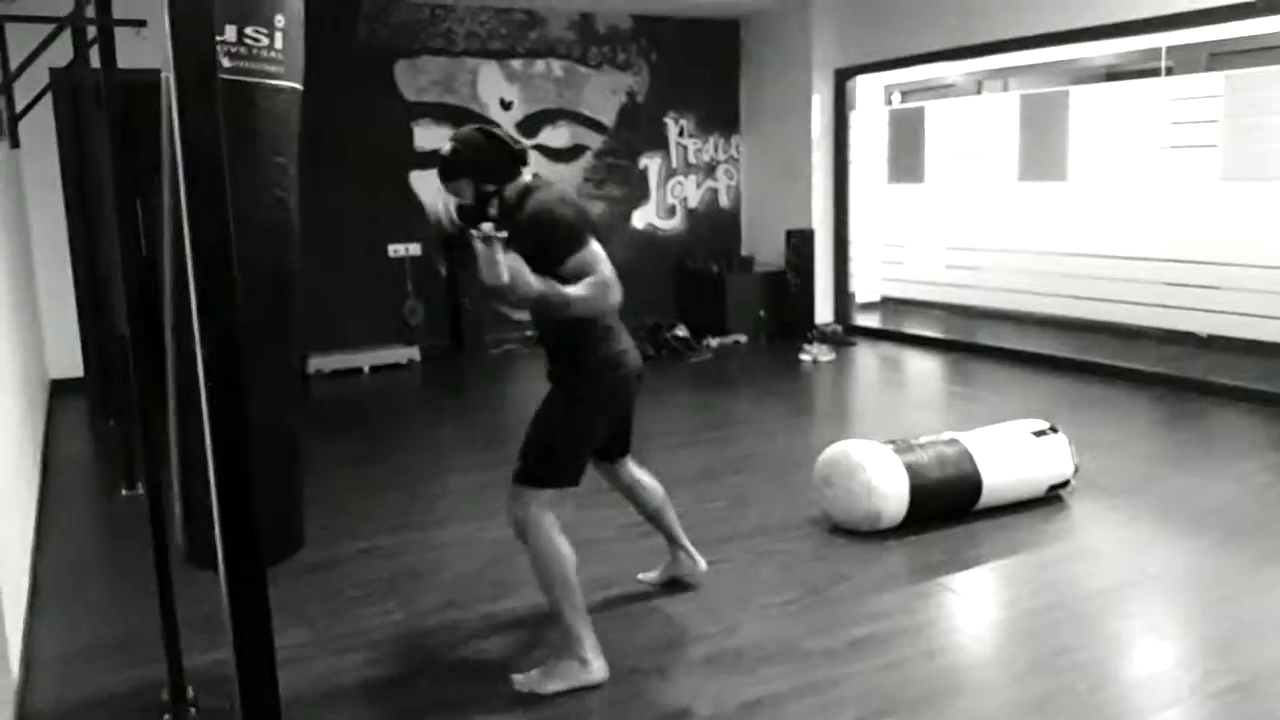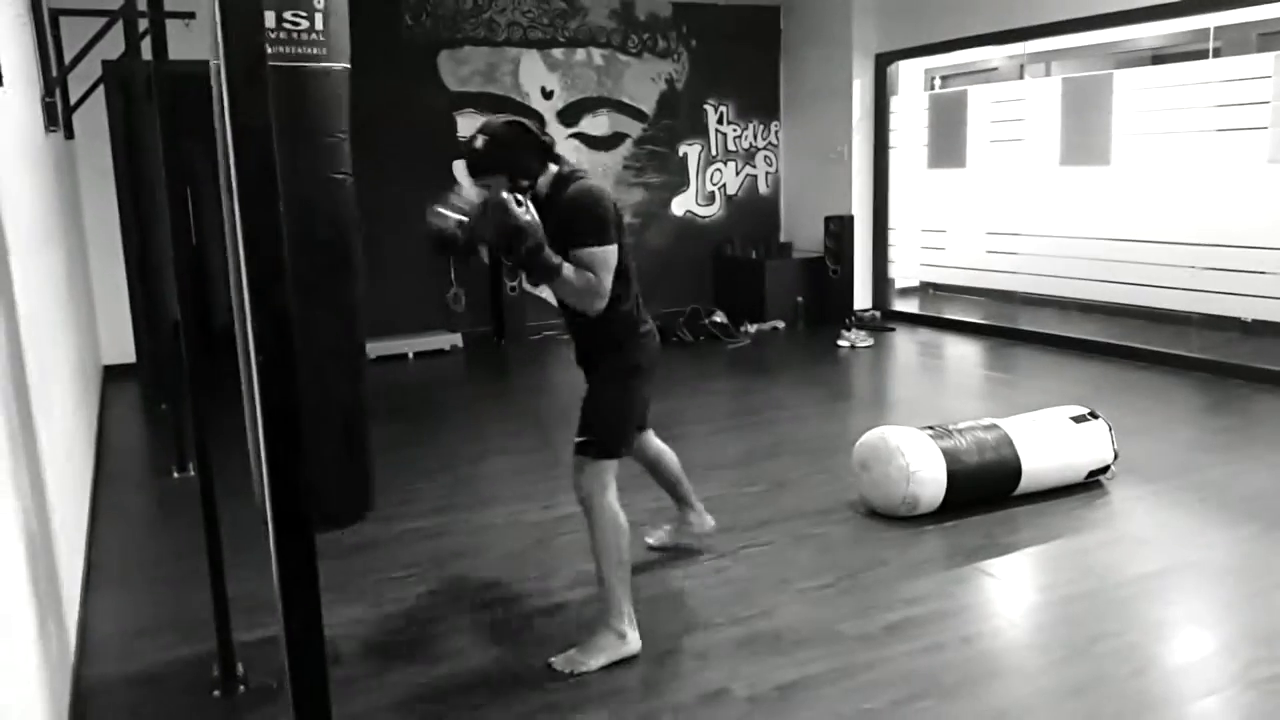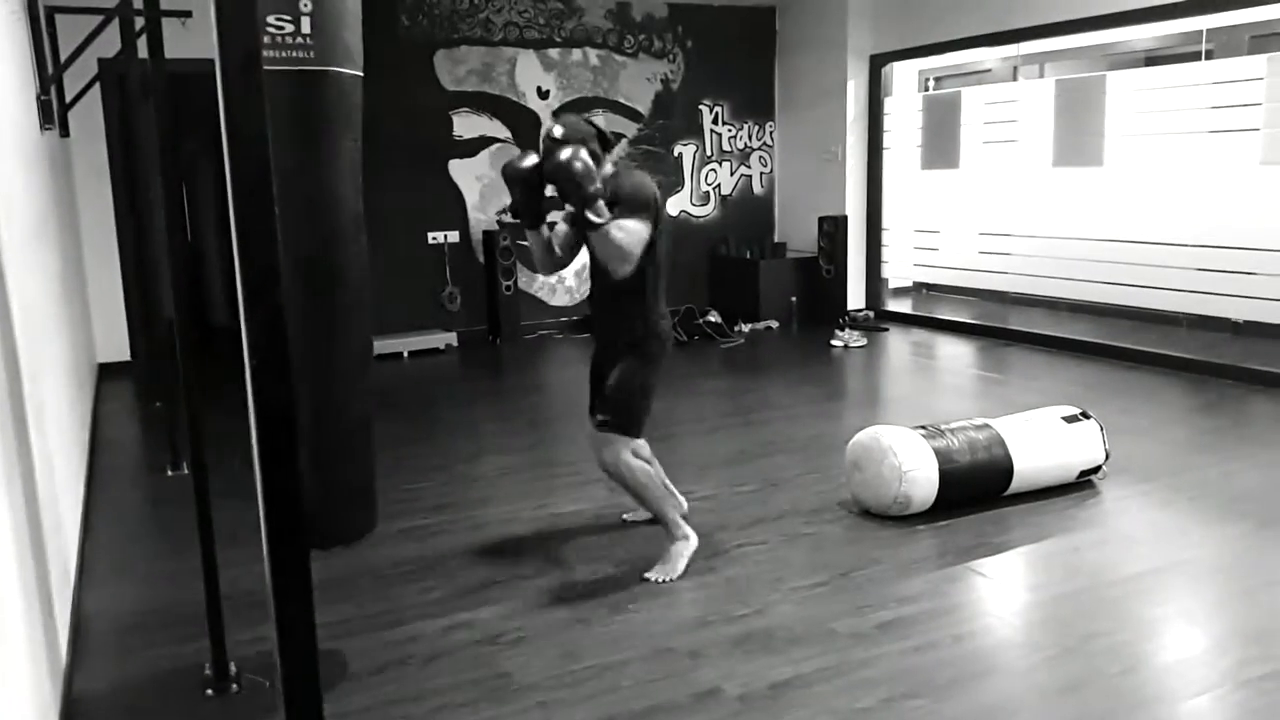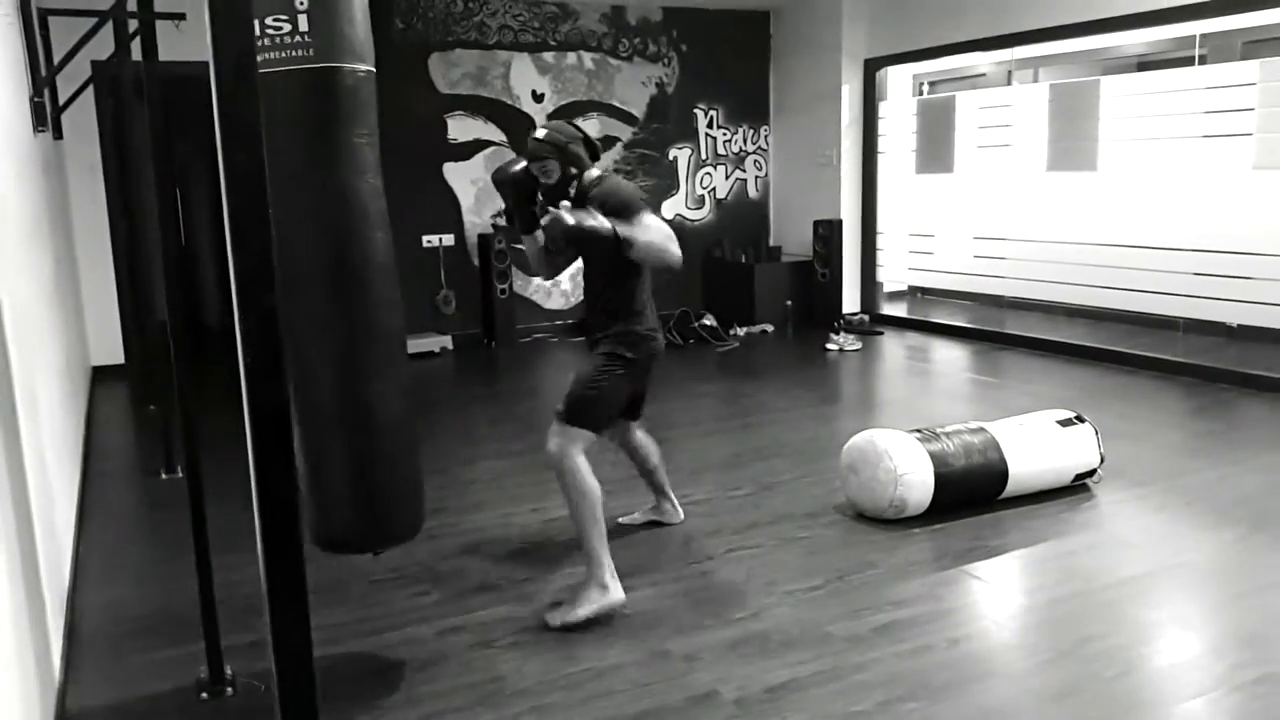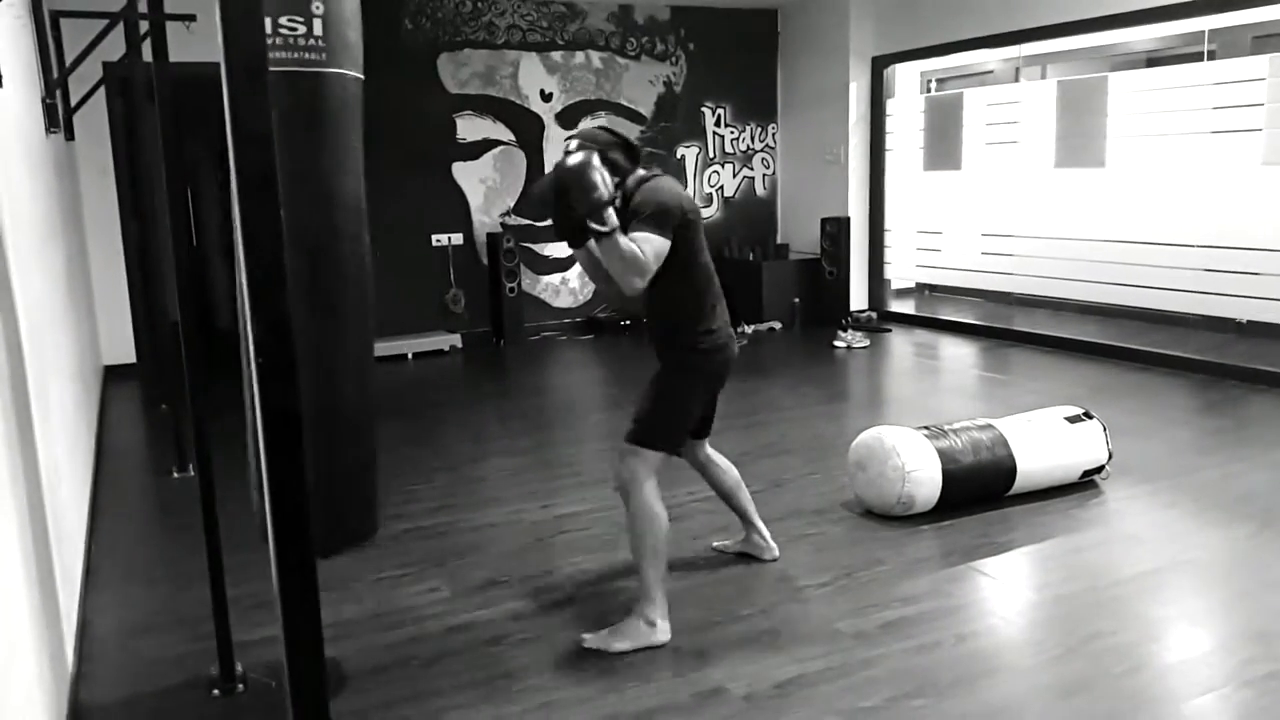
dt=0.5s
person 1, frame 1
left shoulder: (534, 215)
right shoulder: (548, 204)
left elbow: (606, 295)
right elbow: (506, 283)
left wrist: (529, 289)
right wrist: (483, 241)
left hip: (587, 374)
right hip: (615, 364)
left knee: (530, 511)
right knee: (619, 469)
left ankle: (582, 655)
right ankle: (684, 557)
person 1, frame 2
left shoulder: (581, 198)
right shoulder: (539, 193)
left elbow: (593, 299)
left wrist: (537, 253)
left hip: (620, 349)
right hip: (604, 347)
left knee: (591, 482)
right knee: (635, 438)
left ankle: (620, 629)
right ankle: (692, 517)
person 1, frame 3
left shoulder: (634, 189)
right shoulder: (585, 199)
left elbow: (620, 262)
right elbow: (549, 264)
left wrist: (592, 205)
right wrist: (530, 214)
left hip: (639, 335)
right hip: (609, 332)
left knee: (613, 454)
right knee: (612, 432)
left ankle: (679, 535)
right ankle: (667, 498)
person 1, frame 4
left shoulder: (615, 194)
right shoulder: (578, 203)
left elbow: (668, 253)
right elbow: (546, 266)
left wrist: (607, 229)
right wrist: (525, 217)
left hip: (625, 341)
right hip: (618, 338)
left knee: (563, 447)
right knee: (623, 428)
left ankle: (602, 583)
right ankle: (665, 504)
person 1, frame 5
left shoulder: (657, 198)
right shoulder: (638, 201)
left elbow: (633, 279)
right elbow: (611, 281)
left wrist: (598, 213)
right wrist: (575, 231)
left hip: (694, 352)
right hip: (702, 346)
left knee: (634, 472)
right knee: (695, 448)
left ankle: (650, 618)
right ankle: (756, 536)
